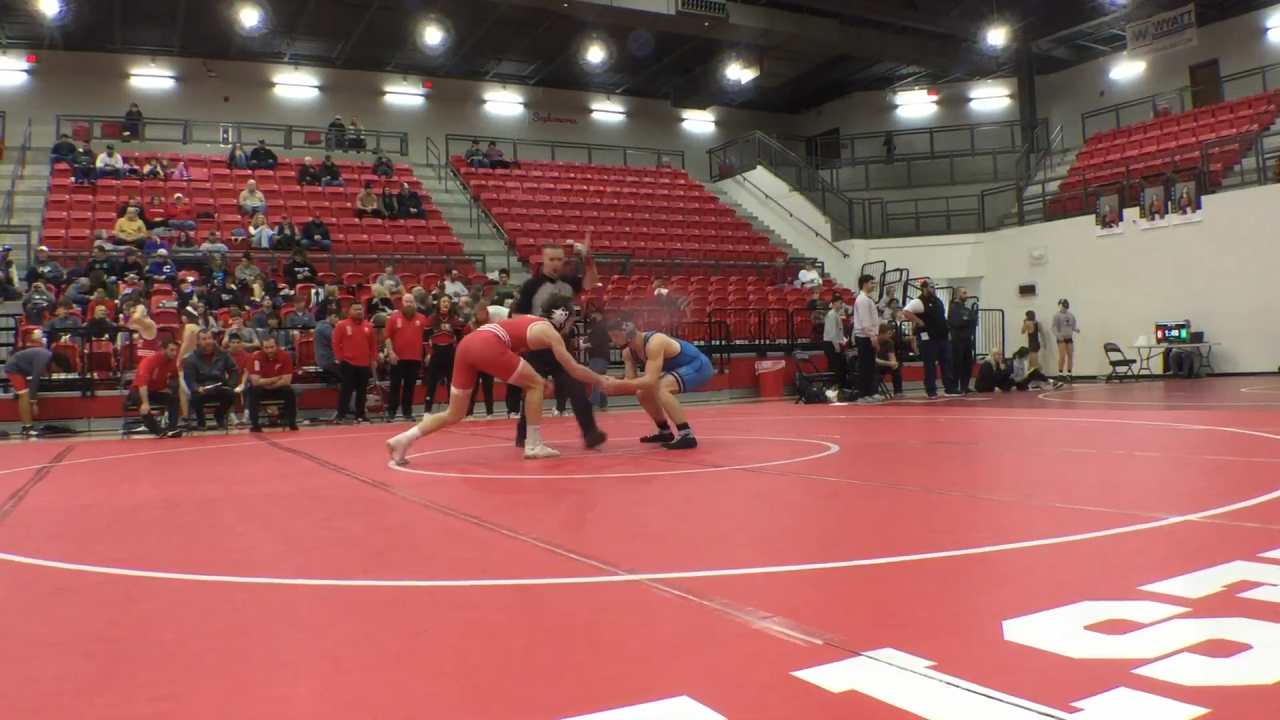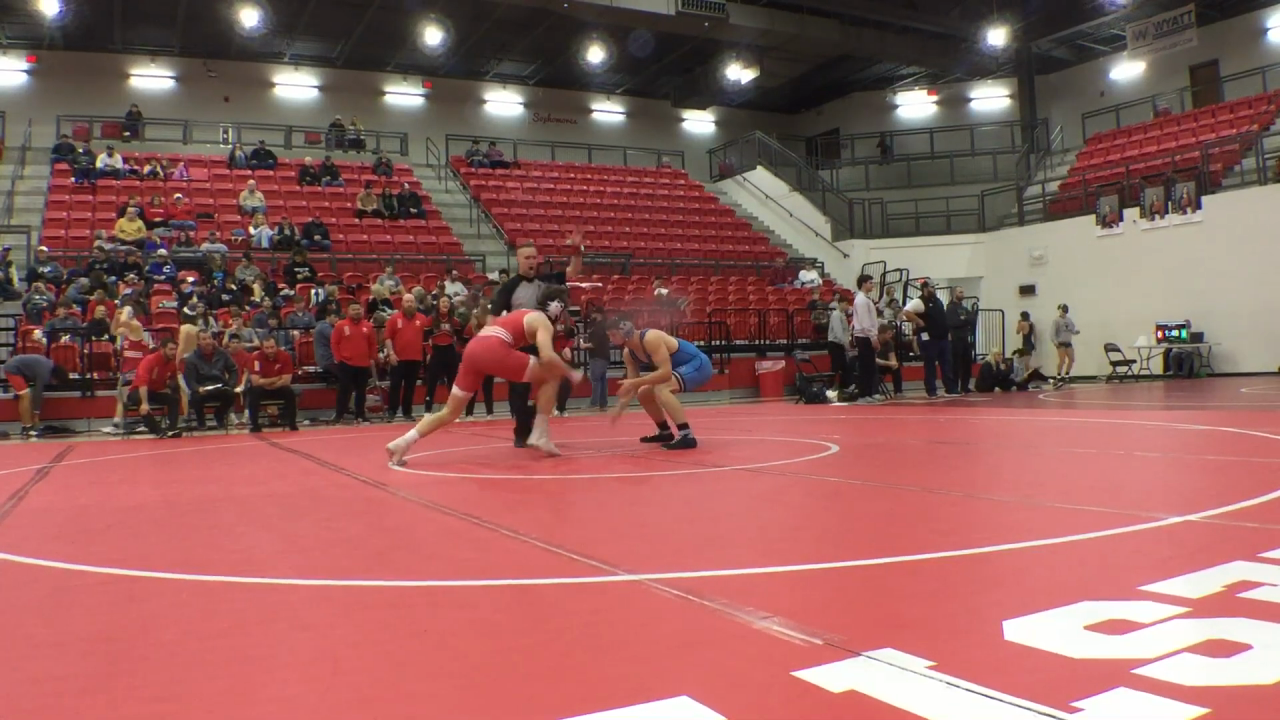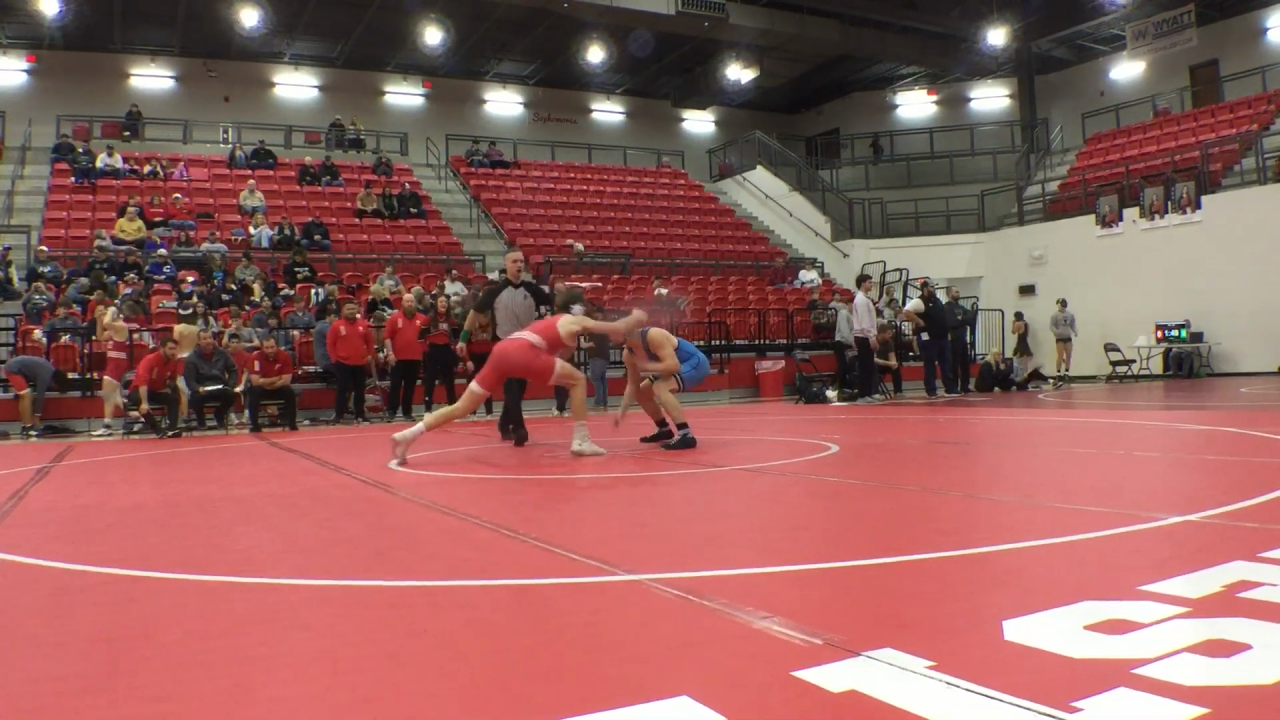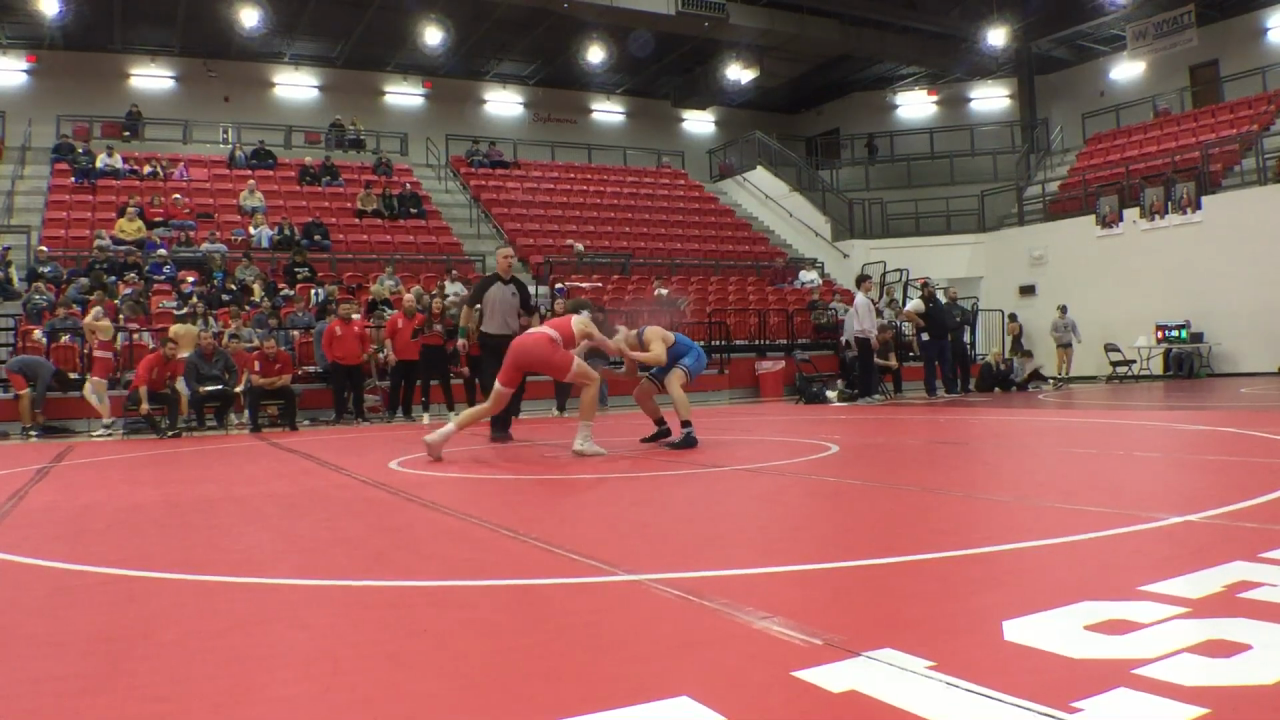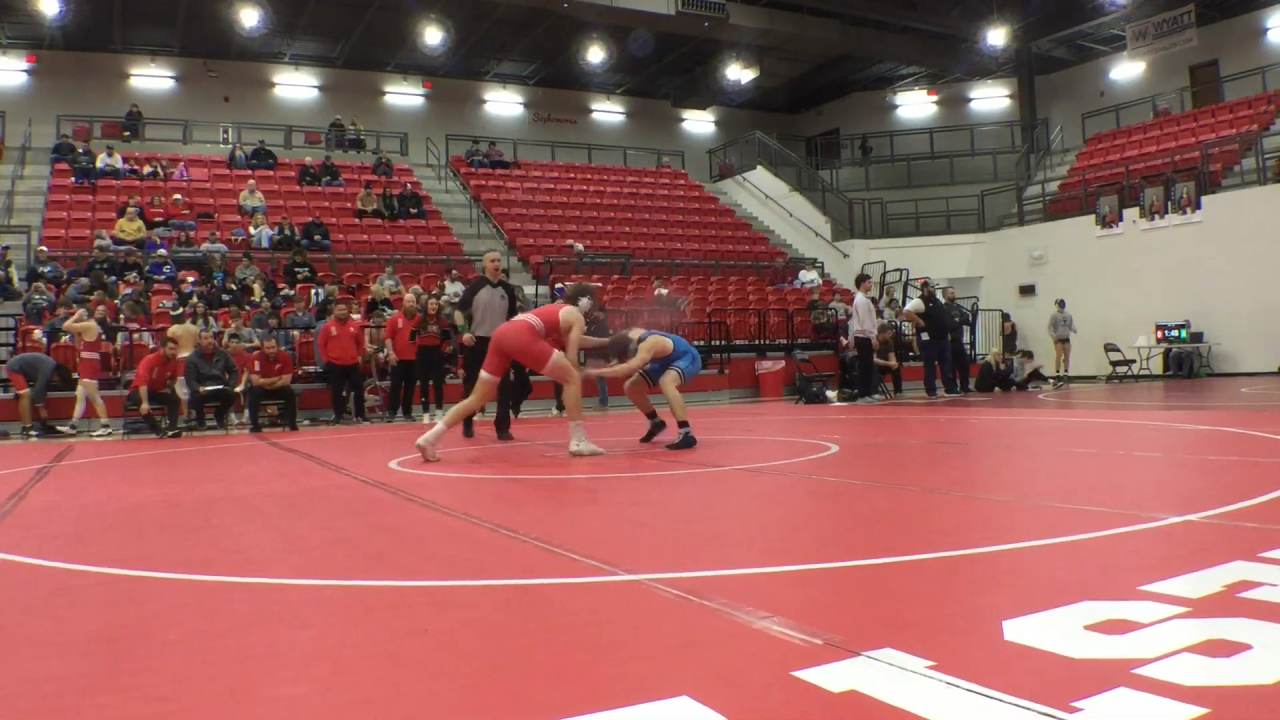
dt=0.2s
person 1, frame 1
left shoulder: (530, 321)
right shoulder: (550, 332)
left elbow: (514, 358)
right elbow: (574, 370)
left wrist: (531, 373)
right wrist: (602, 380)
left hip: (467, 343)
right hip: (487, 346)
left knee: (453, 415)
right knee: (535, 384)
left ankle: (402, 440)
right ankle: (533, 445)
person 1, frame 2
left shoulder: (523, 314)
right shoulder: (544, 323)
right elbow: (548, 357)
right wrist: (571, 373)
left hip: (474, 348)
right hip: (493, 351)
left knee: (450, 413)
right knee: (552, 376)
left ankle: (401, 444)
right ankle: (540, 436)
person 1, frame 3
left shoulder: (549, 321)
right shoulder: (575, 321)
right elbow: (615, 329)
right wrist: (635, 319)
left hip: (502, 349)
right hip: (522, 354)
left knee: (461, 408)
right knee: (578, 380)
left ankle: (406, 437)
right ankle: (581, 441)
person 1, frame 4
left shoulder: (557, 322)
right shoulder: (585, 324)
right elbow: (612, 348)
left wrist: (583, 346)
left hip: (518, 344)
right hip: (540, 348)
left knee: (492, 406)
right knee: (592, 380)
left ankle: (439, 436)
right ankle: (584, 441)
person 1, frame 5
left shoulder: (555, 309)
right shoulder: (577, 316)
left elbow: (577, 340)
right elbow: (571, 356)
left wrist: (603, 341)
left hip: (502, 332)
right hip: (522, 336)
left knee: (477, 398)
right knee: (572, 378)
left ankle: (430, 438)
right ankle: (578, 441)
person 2, frame 1
left shoulder: (569, 281)
right shoulder: (532, 285)
left elbow: (590, 283)
right elbow: (517, 315)
left wrist: (587, 258)
right hip: (538, 347)
left knee: (576, 388)
left ankle: (590, 432)
right ankle: (523, 434)
person 2, frame 2
left shoulder: (546, 281)
right shoulder: (509, 287)
left elbow: (573, 273)
right elbow: (493, 316)
left wrist: (576, 249)
right knee: (519, 390)
left ankle: (529, 427)
right ankle: (522, 433)
person 2, frame 3
left shoulder: (532, 289)
right shoulder: (495, 290)
left elbow: (555, 303)
right elbow: (475, 312)
right wrist: (464, 338)
left knee: (517, 389)
right knee: (512, 388)
left ankle: (506, 425)
right ankle: (518, 430)
person 2, frame 4
left shoulder: (520, 286)
right shoulder: (485, 283)
left elbow: (532, 313)
right elbow: (468, 307)
right wrist: (462, 334)
left hip: (511, 340)
right hip: (488, 340)
left knee: (514, 385)
right knee: (489, 383)
left ankle: (502, 427)
right ankle: (497, 426)
person 2, frame 5
left shoulder: (507, 289)
right shoulder: (474, 287)
left elbow: (513, 317)
right elbow: (459, 311)
right wrist: (463, 331)
right hip: (476, 342)
left knee: (504, 386)
right knee: (472, 385)
left ankle: (503, 428)
right ankle: (467, 424)
